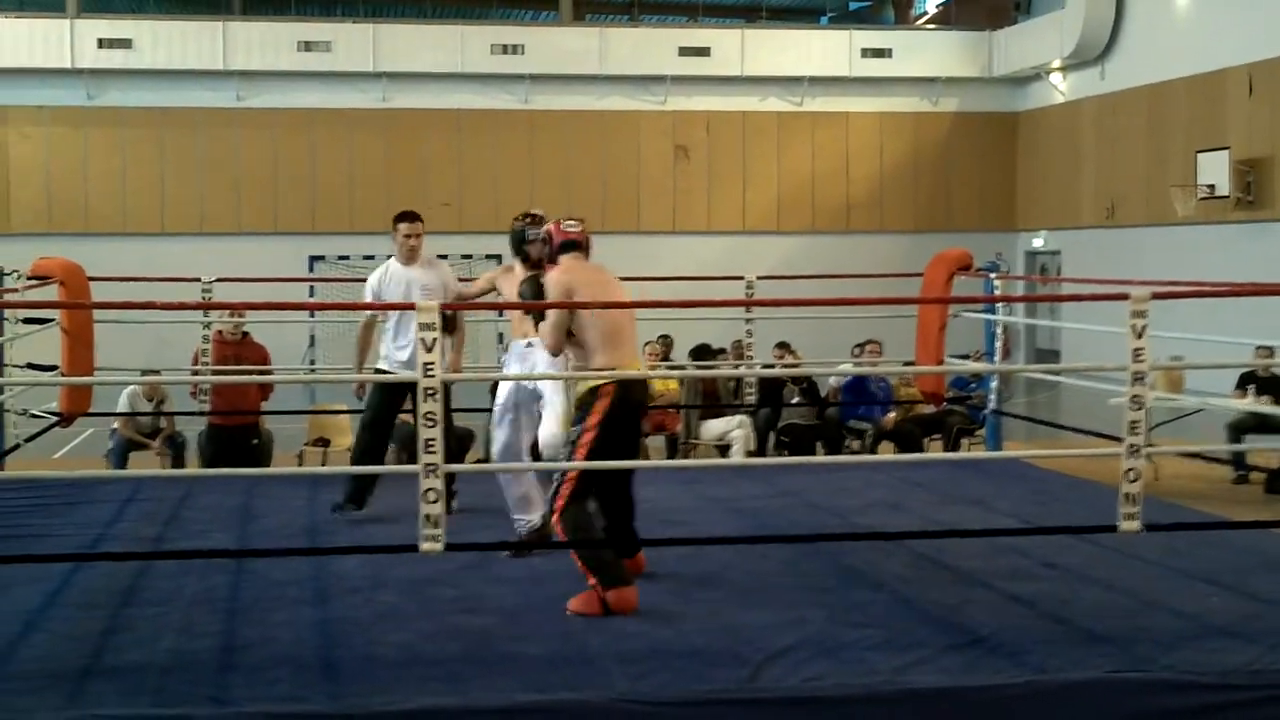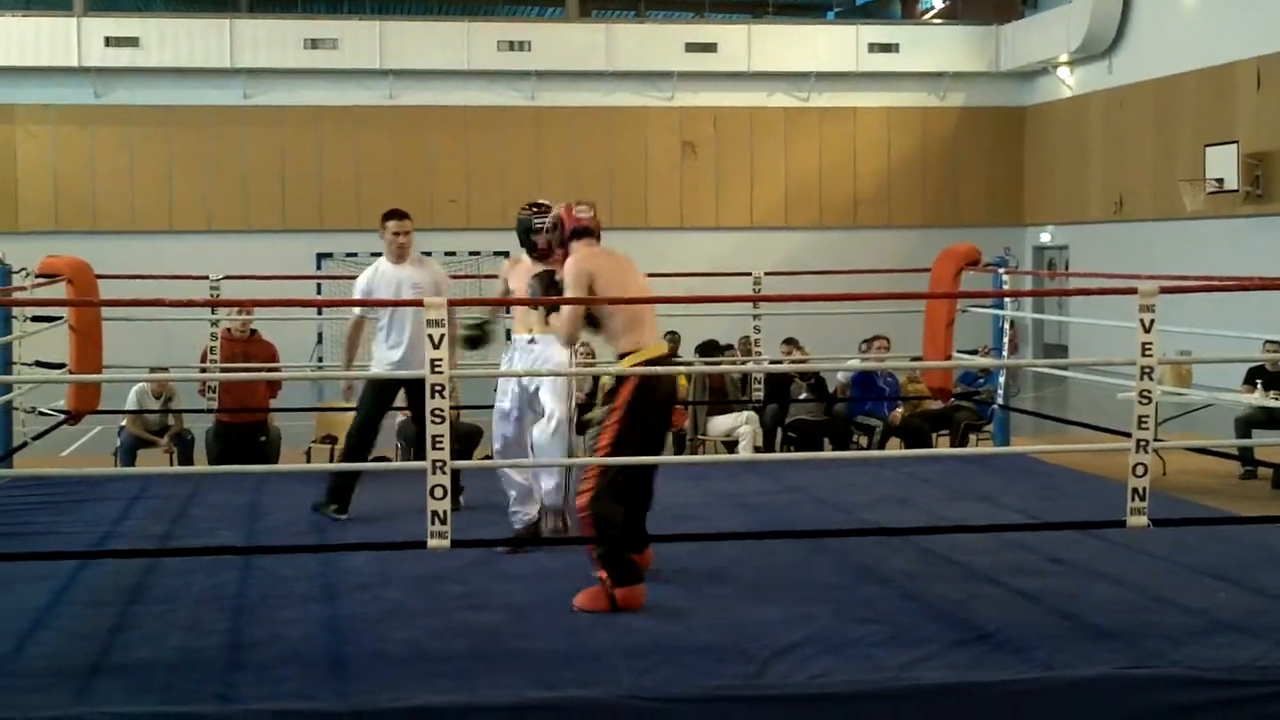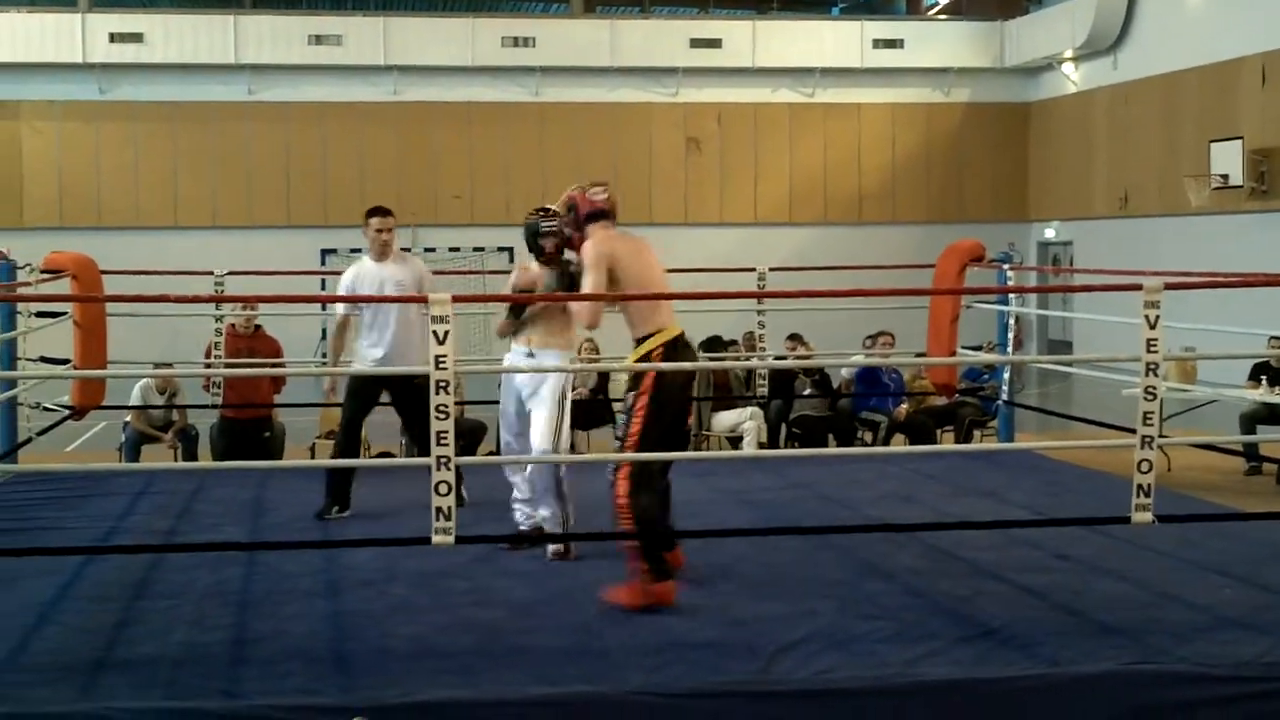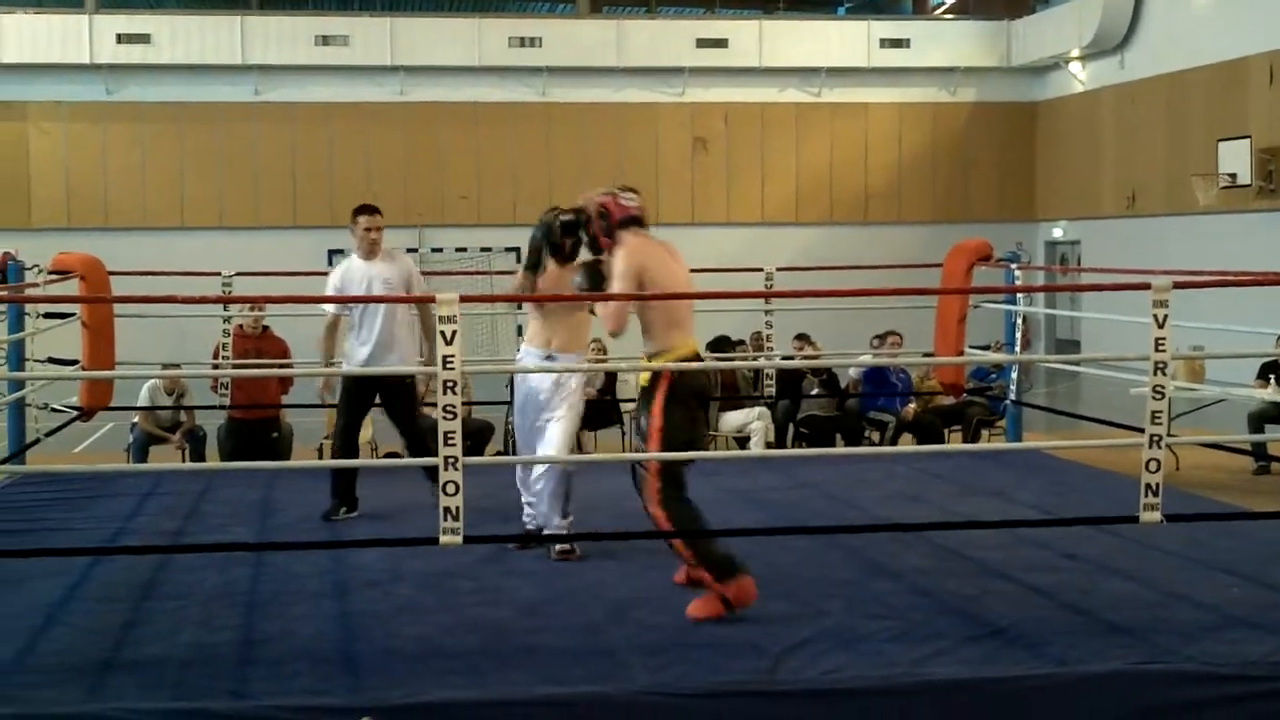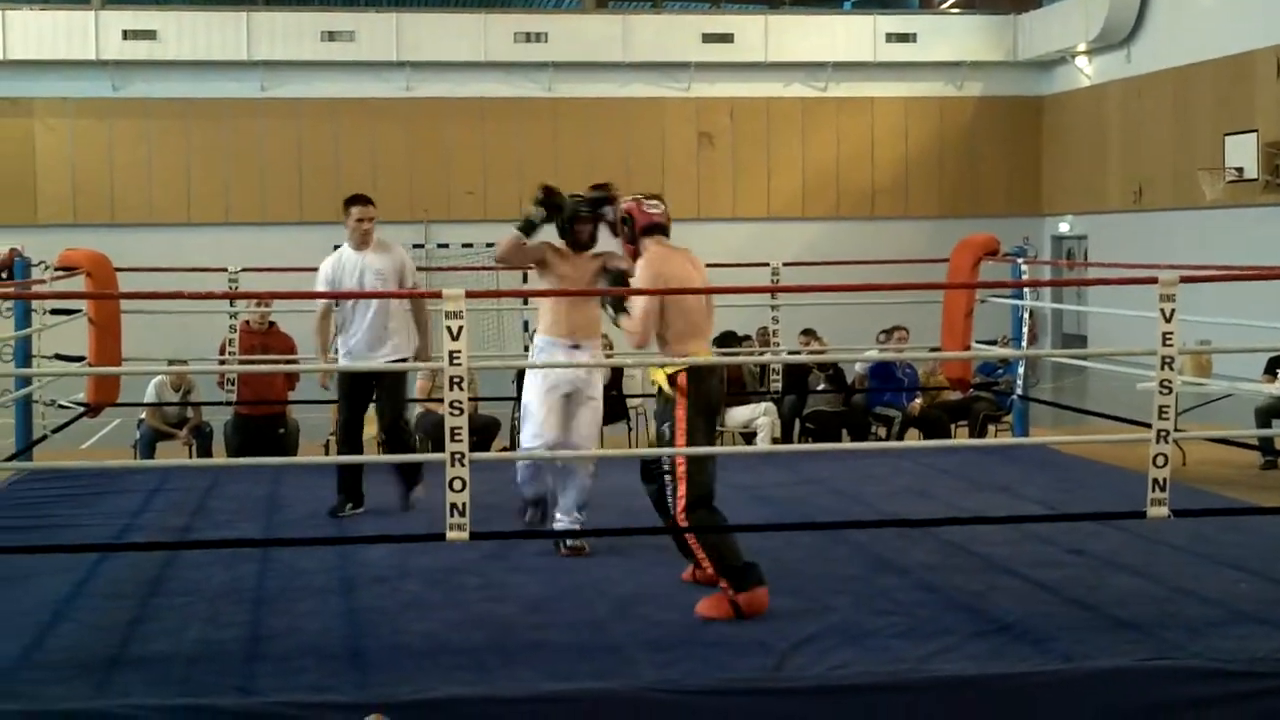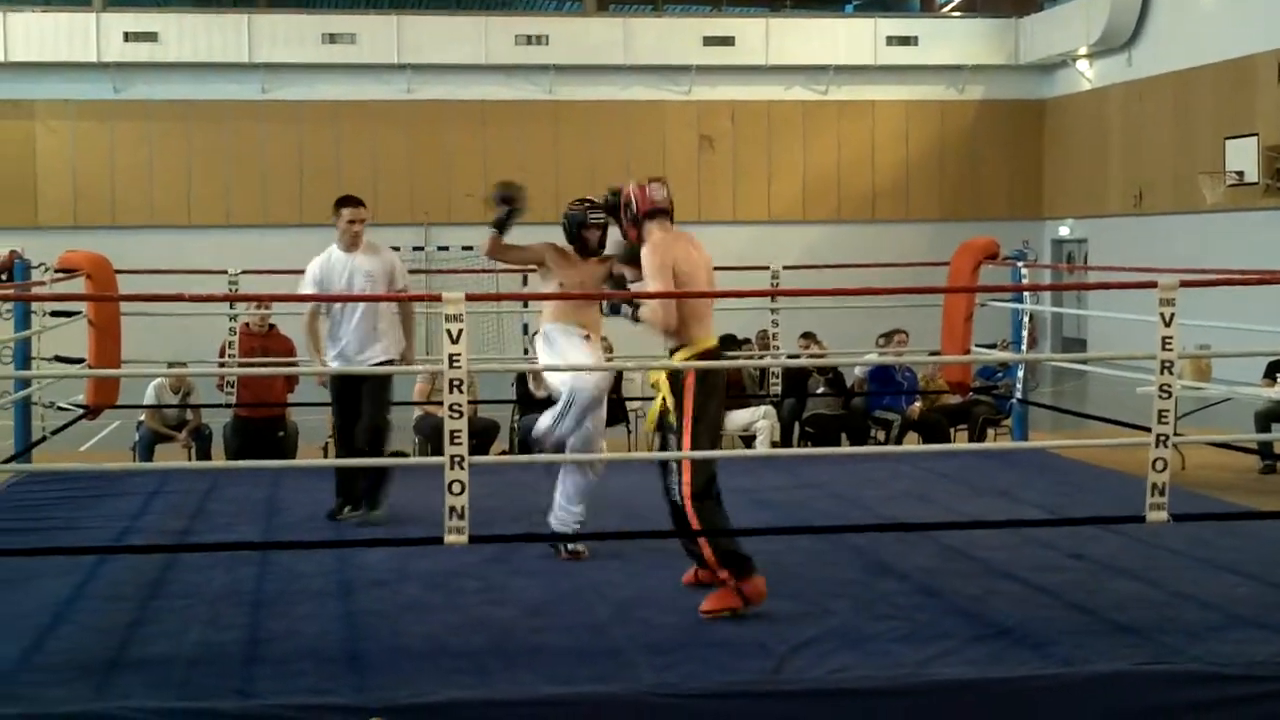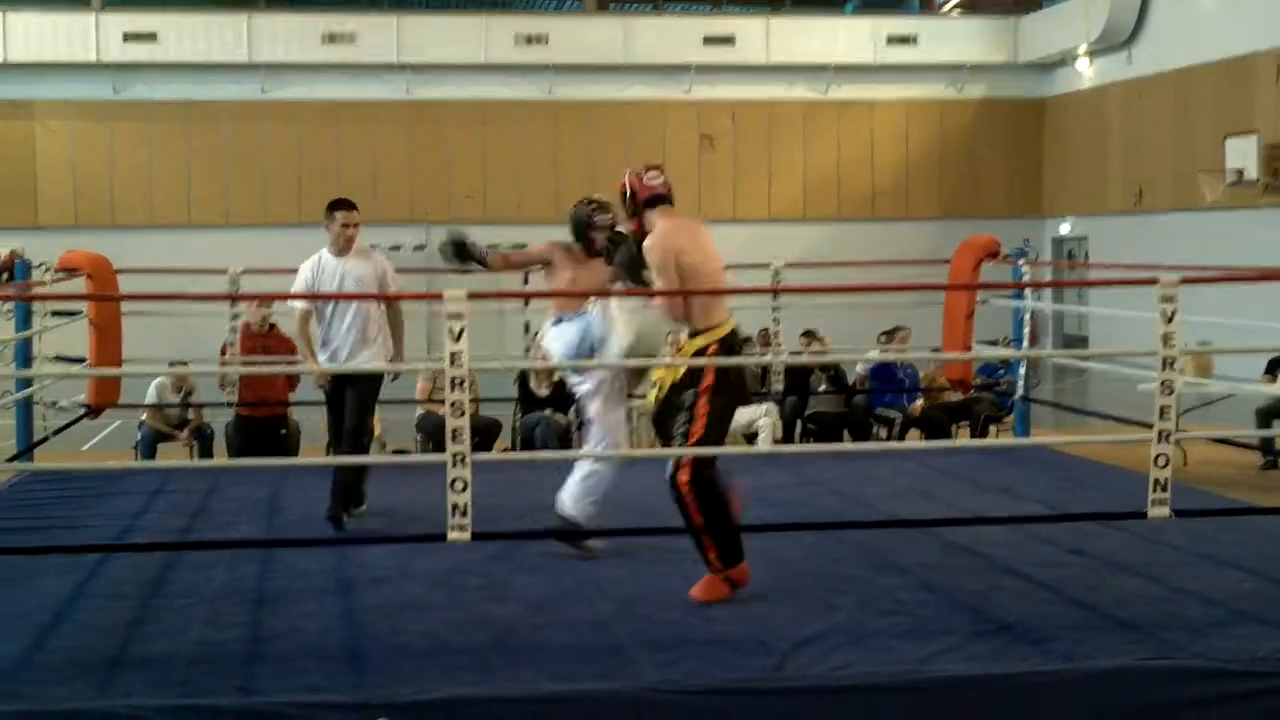
dt=0.1s
person 1, frame 1
left shoulder: (558, 278)
right shoulder: (605, 276)
left elbow: (553, 345)
left wrist: (540, 314)
right wrist: (565, 324)
left hip: (609, 390)
right hip: (636, 385)
left knee: (568, 498)
right knee: (613, 479)
left ankle: (614, 589)
right ankle: (627, 555)
person 1, frame 2
left shoulder: (577, 264)
right shoulder: (616, 260)
left elbow: (567, 333)
right wrist: (590, 315)
left hip: (637, 377)
right hip: (661, 368)
left knee: (597, 488)
right knee: (637, 473)
left ankle: (620, 586)
right ankle: (635, 552)
person 1, frame 3
left shoulder: (596, 246)
right shoulder: (636, 242)
left elbow: (589, 319)
left hip: (657, 360)
right hip: (677, 353)
left knee: (630, 476)
right knee: (653, 465)
left ankle: (655, 579)
right ankle: (663, 548)
person 1, frame 4
left shoulder: (627, 256)
right shoulder: (667, 251)
left elbow: (613, 325)
left wrist: (592, 292)
left hip: (670, 378)
right hip: (691, 369)
left knee: (659, 488)
right knee: (661, 477)
left ankle: (729, 581)
right ankle: (701, 560)
person 1, frame 5
left shoulder: (649, 265)
right shoulder: (688, 259)
left elbow: (639, 337)
left wrist: (618, 308)
left hip: (685, 384)
right hip: (705, 376)
left knee: (686, 500)
right knee: (657, 476)
left ankle: (745, 590)
right ankle: (713, 562)
person 1, frame 6
left shoulder: (654, 251)
right shoulder: (687, 241)
left elbow: (666, 324)
left wrist: (627, 308)
left hip: (694, 372)
right hip: (706, 361)
left knee: (689, 486)
right knee: (681, 474)
left ankle: (741, 581)
right ankle: (711, 560)
person 1, frame 7
left shoulder: (657, 241)
right shoulder: (692, 226)
left elbow: (675, 311)
left hip: (710, 357)
right hip: (718, 345)
left knee: (687, 470)
right knee: (665, 418)
left ankle: (728, 567)
right ankle: (719, 508)
person 2, frame 1
right shoulder: (502, 275)
right elbow: (466, 295)
left hip: (549, 357)
right hip: (516, 361)
left knee: (553, 436)
right knee: (506, 451)
right ankle: (530, 525)
person 2, frame 2
right shoulder: (512, 266)
right elbow: (500, 300)
left wrist: (560, 293)
right wrist: (481, 325)
left hip: (551, 351)
right hip: (517, 353)
left knee: (553, 428)
right knee: (508, 444)
left ankle: (555, 505)
right ankle: (527, 521)
person 2, frame 3
left shoulder: (573, 271)
right shoulder: (521, 275)
right elbow: (504, 332)
left wrist: (570, 285)
right wrist: (515, 311)
left hip: (553, 366)
right hip: (518, 364)
left knee: (544, 450)
right knee: (515, 452)
left ankle: (555, 529)
right ankle: (529, 524)
person 2, frame 4
right shoulder: (536, 268)
right elbow: (517, 294)
right wrist: (535, 257)
left hip: (570, 369)
right hip: (532, 365)
left knee: (555, 456)
right knee: (528, 456)
left ankle: (557, 531)
right ankle: (536, 523)
person 2, frame 5
left shoulder: (601, 260)
right shoulder: (546, 253)
left elbow: (634, 265)
right elbow: (502, 256)
right wrist: (533, 218)
left hip: (588, 360)
right hip: (548, 354)
left knee: (583, 451)
right knee: (540, 443)
left ankle: (568, 526)
right ankle: (535, 496)
person 2, frame 6
left shoulder: (606, 264)
right shoulder: (551, 255)
right elbow: (496, 253)
right wrist: (504, 219)
left hip: (590, 354)
right hip: (557, 343)
left knee: (586, 450)
right knee: (588, 386)
left ankle: (564, 528)
right ankle: (549, 433)
person 2, frame 7
left shoulder: (611, 264)
right shoulder: (556, 252)
left elbow: (640, 281)
right elbow: (503, 261)
left wrist: (629, 261)
right wrist: (475, 254)
left hip: (599, 349)
right hip: (567, 337)
left knee: (608, 444)
right knee: (613, 322)
left ankle: (572, 517)
person 3, frame 1
left shoulder: (441, 271)
right shoulder: (380, 277)
left elbow: (456, 315)
right elbow: (367, 325)
left wrist: (456, 355)
right wrist: (358, 371)
right hip: (390, 366)
right knee: (371, 426)
left ankle: (444, 493)
right ankle: (356, 496)
person 3, frame 2
left shoulder: (431, 270)
right shoulder: (370, 277)
left elbow: (448, 314)
right elbow: (357, 324)
left wrist: (451, 353)
right wrist: (345, 370)
left hip: (423, 367)
right hip: (383, 367)
right knee: (362, 429)
left ankle: (451, 490)
right ankle: (336, 499)
person 3, frame 3
left shoulder: (414, 267)
right shoulder: (353, 275)
right elbow: (341, 324)
right wrist: (331, 370)
left hip: (410, 365)
right hip: (367, 365)
left knee: (424, 430)
right knee: (347, 429)
right ankle: (337, 499)
person 3, frame 4
left shoulder: (402, 265)
right shoulder: (340, 274)
left elbow: (423, 308)
right elbow: (331, 325)
left wrist: (431, 350)
right wrist: (325, 372)
left hip: (397, 363)
right hip: (356, 366)
left knee: (414, 430)
right knee: (344, 434)
left ankle: (440, 478)
right ankle: (344, 500)
person 3, frame 5
left shoulder: (395, 255)
right shoulder: (332, 265)
left elbow: (415, 299)
right elbow: (324, 315)
left wrist: (422, 341)
right wrist: (323, 361)
left hip: (391, 355)
right hip: (351, 359)
left knee: (392, 424)
right knee: (347, 430)
left ankle: (410, 481)
right ankle: (350, 496)
person 3, frame 6
left shoulder: (385, 258)
right shoulder: (320, 266)
left elbow: (403, 302)
right elbow: (311, 317)
left wrist: (408, 345)
right wrist: (319, 361)
left hip: (378, 357)
right hip: (340, 362)
left knee: (372, 429)
right knee: (344, 434)
left ankle: (371, 497)
right ankle: (350, 497)
person 3, frame 7
left shoulder: (375, 262)
right shoulder: (311, 268)
left elbow: (393, 307)
right elbow: (302, 321)
left wrist: (397, 351)
right wrist: (313, 363)
left hip: (368, 362)
right hip: (331, 365)
left knee: (354, 434)
right knee: (339, 437)
left ankle: (341, 504)
right ankle: (353, 498)
